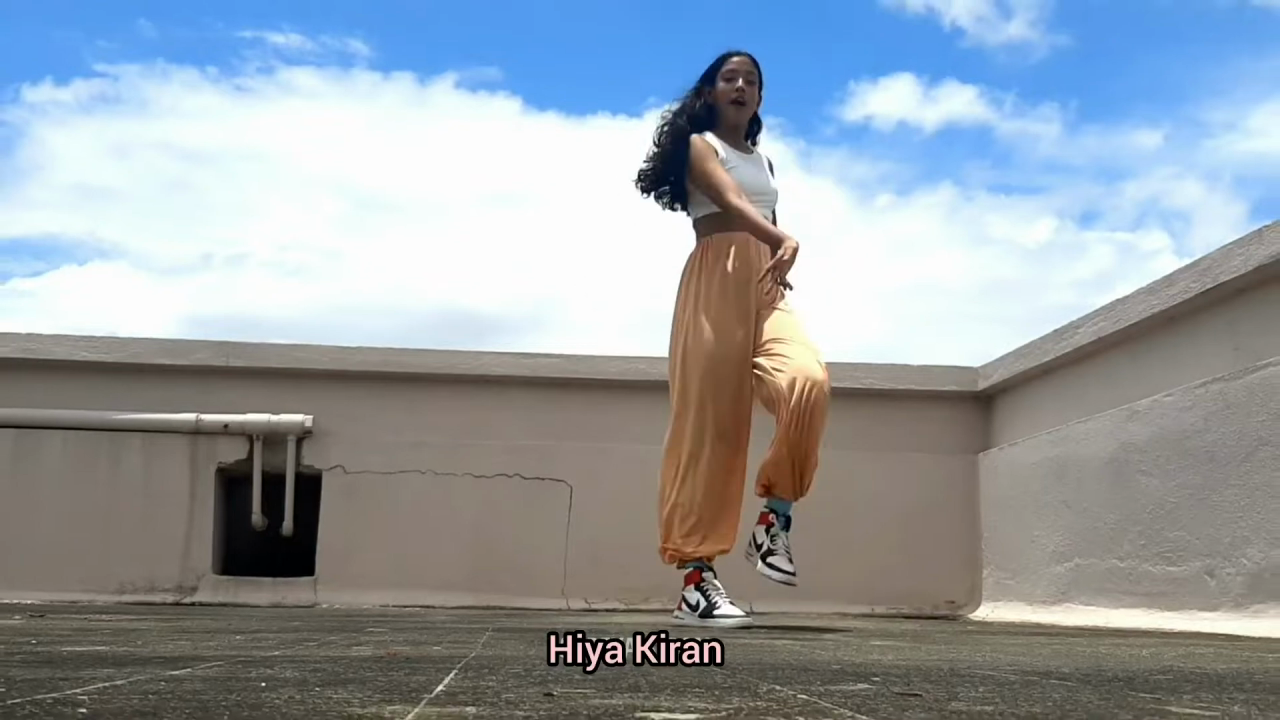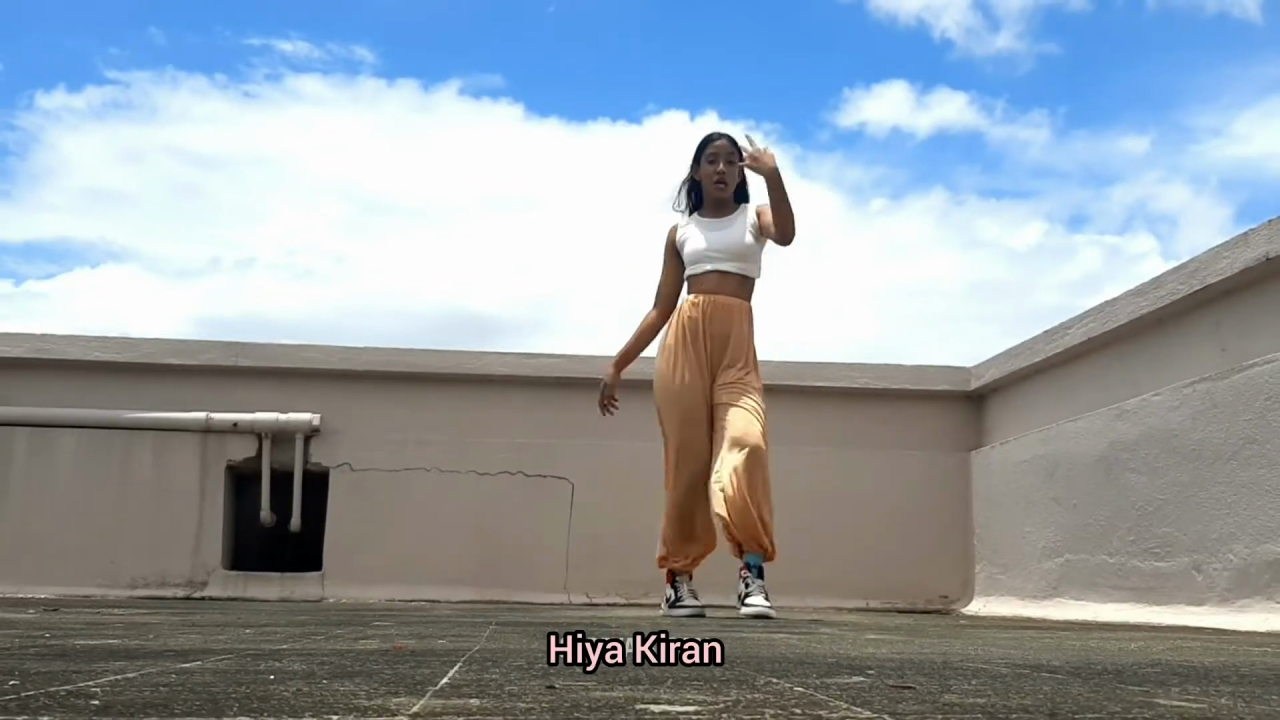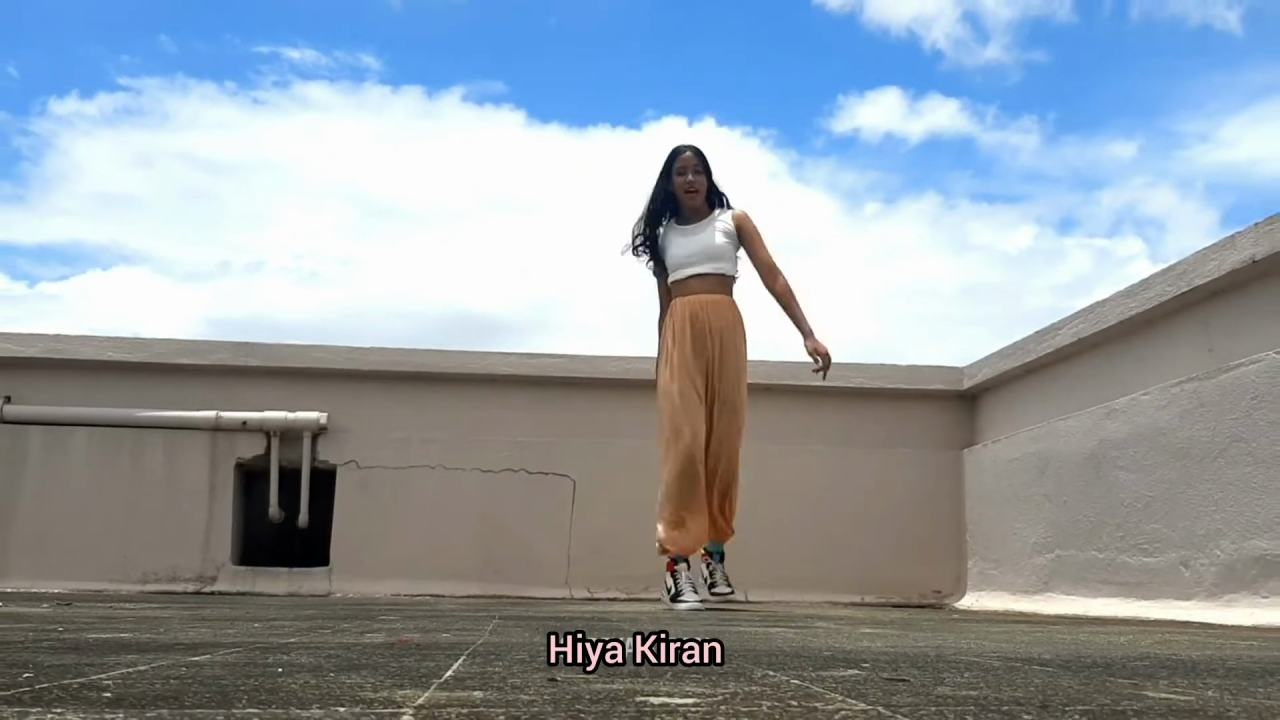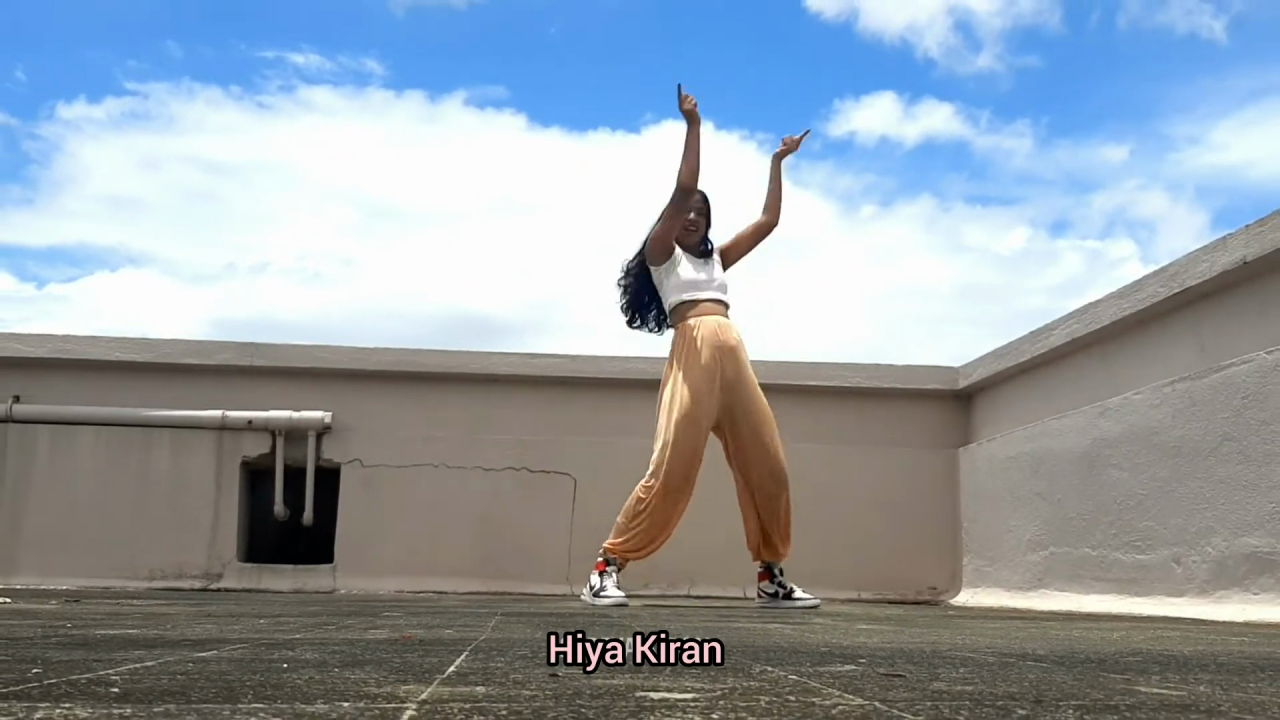
dt=1s
person 1, frame 1
left shoulder: (762, 162)
right shoulder: (699, 144)
right elbow: (731, 198)
left wrist: (779, 251)
right wrist: (780, 240)
left hip: (765, 285)
right hip: (713, 281)
left knee: (807, 381)
right knee: (707, 420)
left ankle: (775, 520)
right ankle: (694, 574)
person 1, frame 2
left shoulder: (755, 214)
right shoulder: (681, 230)
left elbow: (785, 235)
right elbow: (661, 309)
left wrist: (773, 176)
right wrist: (615, 365)
left hip: (734, 341)
right hip: (684, 339)
left knee: (745, 443)
right knee: (687, 457)
left ankle: (753, 577)
right ankle: (679, 576)
person 1, frame 3
left shoulder: (733, 221)
right shoulder: (660, 233)
left elbow: (773, 276)
left wrist: (808, 334)
right wrist: (661, 366)
left hip: (725, 330)
right hip: (682, 334)
left knee: (722, 449)
right knee: (684, 446)
left ankle: (712, 554)
right ankle: (676, 559)
person 1, frame 4
left shoulder: (716, 258)
right shoulder: (660, 251)
left elbow: (769, 221)
right elbow: (683, 192)
left wrist: (777, 163)
right wrist: (694, 133)
left hip: (735, 360)
right hip: (691, 354)
left knee: (768, 469)
right knee: (673, 468)
left ankle: (771, 574)
right ankle: (608, 564)
